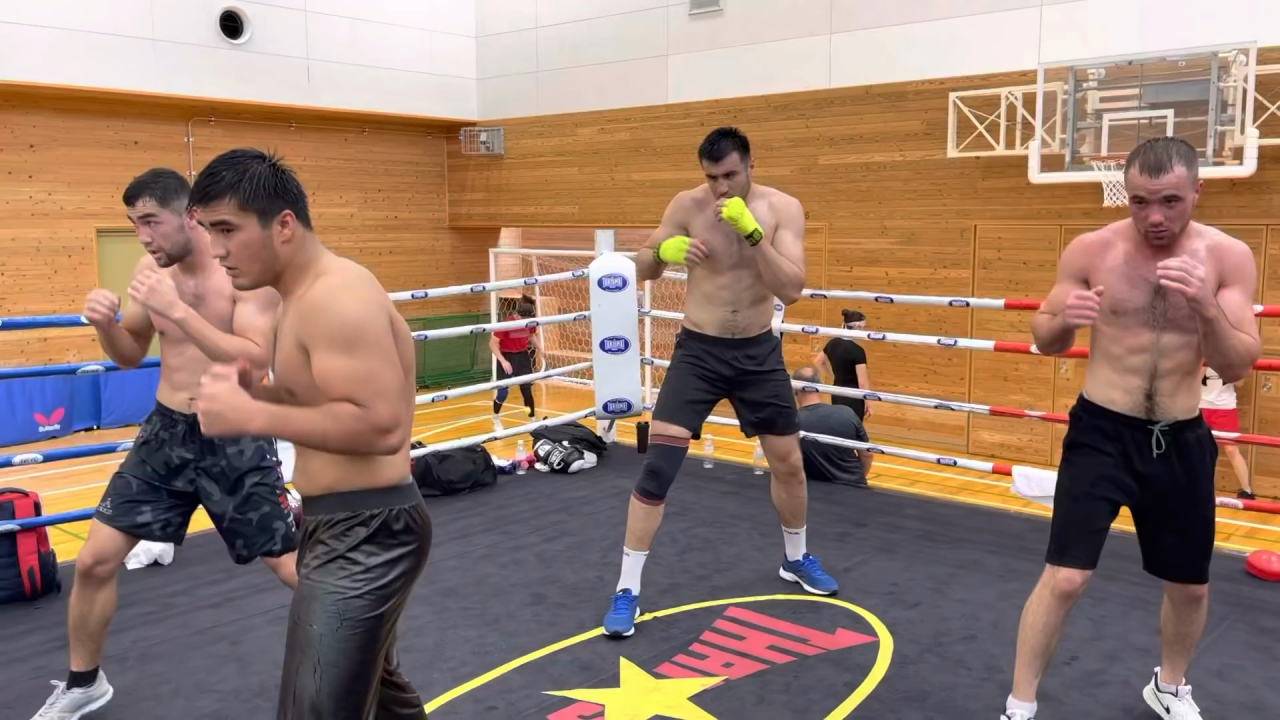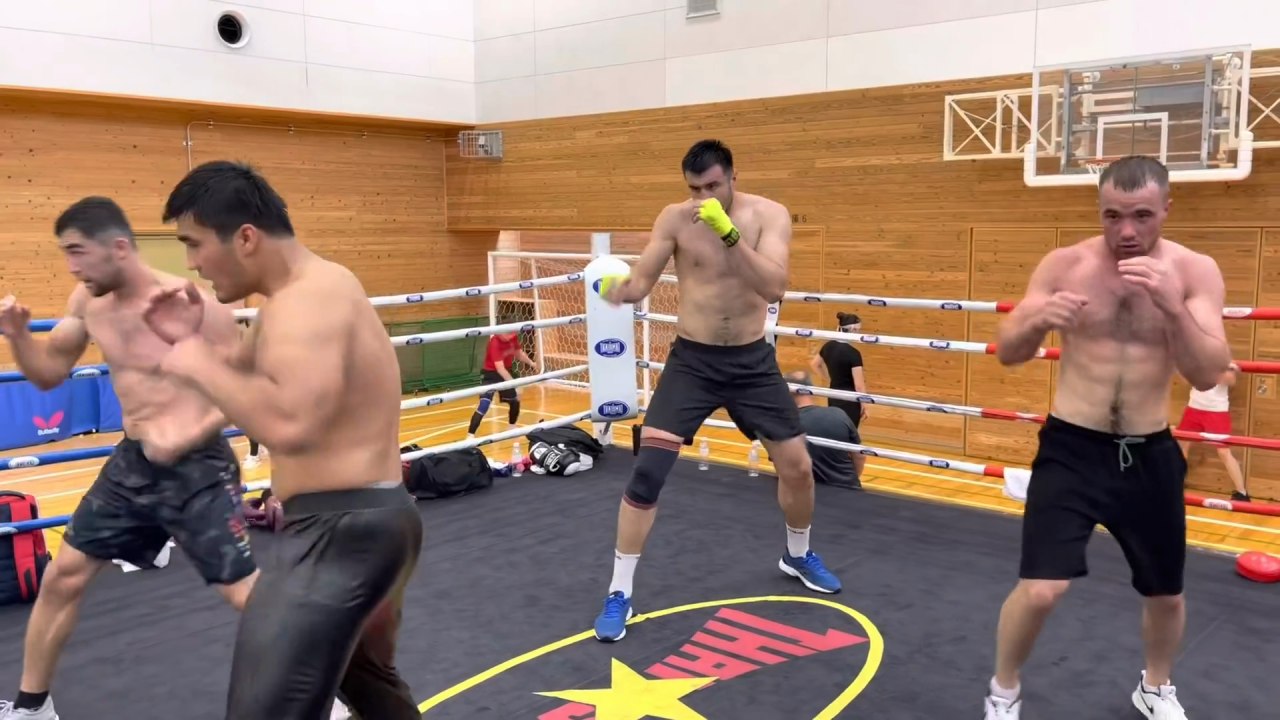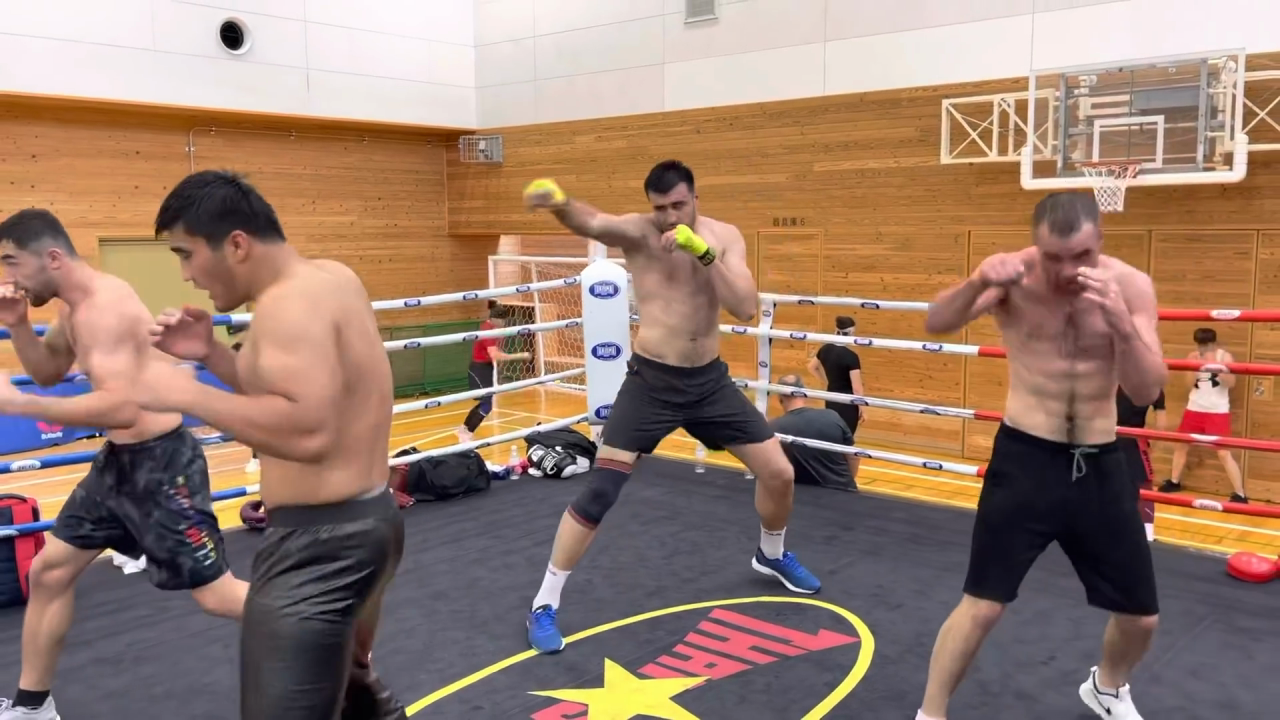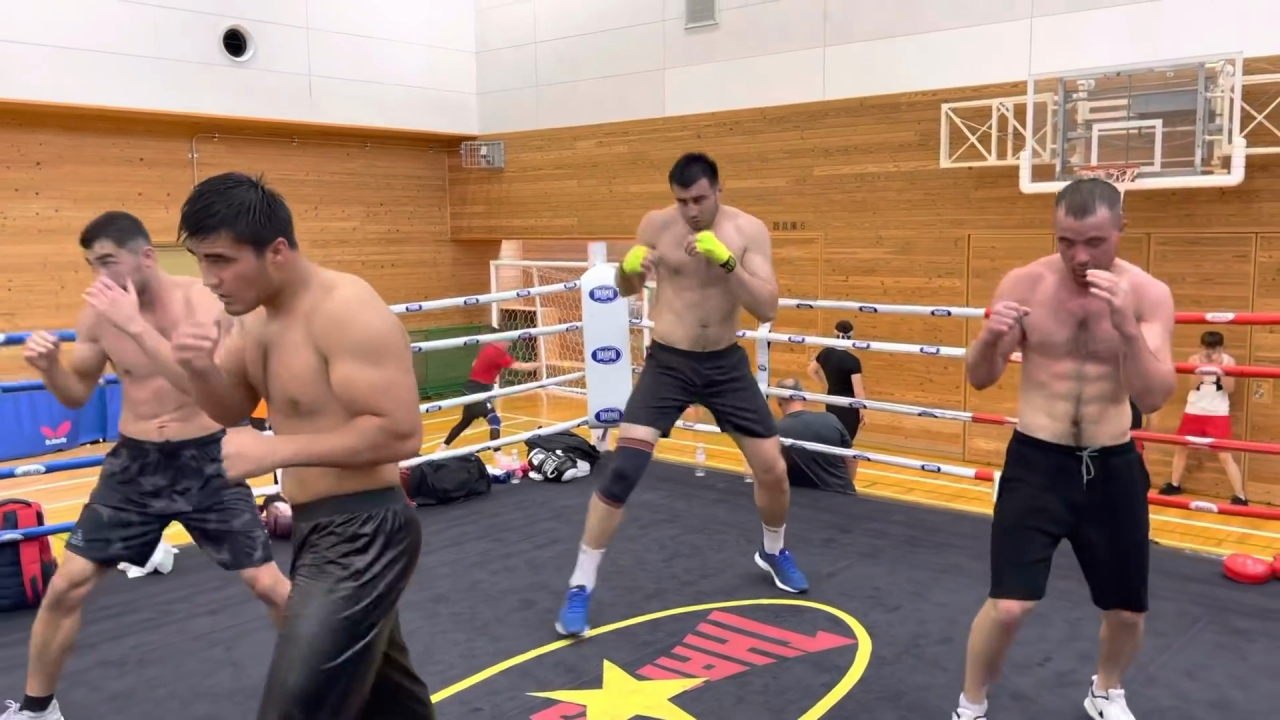
dt=0.3s
person 1, frame 1
left shoulder: (337, 296)
right shoulder: (306, 293)
left elbow: (381, 428)
left wrist: (248, 414)
right wrist: (245, 387)
left hip: (367, 531)
right hip: (348, 524)
person 1, frame 2
left shoulder: (306, 299)
right shoulder: (292, 298)
left elbow: (288, 424)
right elbow: (250, 391)
left wrist: (199, 367)
right wrist: (190, 341)
left hip: (336, 533)
right hip: (372, 521)
person 1, frame 3
left shoulder: (292, 299)
right shoulder: (325, 280)
left elbow: (310, 431)
left wrist: (187, 398)
right wrist: (209, 353)
left hip: (317, 545)
right hip: (361, 525)
person 1, frame 4
left shoulder: (345, 308)
right shoulder: (262, 311)
left elbow: (399, 433)
right elbow: (229, 406)
left wrist: (276, 451)
right wrist: (201, 367)
left hip: (359, 534)
right hip: (331, 530)
person 2, frame 1
left shoulder: (1228, 256)
right shoulder: (1091, 249)
left elbow: (1238, 367)
right elbow: (1043, 342)
left wrist: (1208, 308)
right wrist: (1065, 318)
left hip: (1181, 439)
right hip: (1101, 431)
left knee: (1189, 584)
right knee: (1065, 579)
person 2, frame 2
left shoulder: (1195, 271)
right shoulder: (1064, 265)
left elbow: (1208, 374)
right elbow: (1006, 353)
left wrist: (1170, 306)
right wrist: (1037, 320)
left hip: (1149, 455)
right hip: (1070, 448)
left knee: (1166, 594)
right knee: (1039, 592)
person 2, frame 3
left shoulder: (1132, 286)
right shoulder: (1012, 273)
left elbow: (1148, 390)
right elbow: (938, 325)
left wrist: (1121, 323)
right wrist: (979, 282)
left hip: (1101, 464)
right hip: (1025, 459)
left knee: (1141, 616)
right knee: (983, 607)
person 2, frame 4
left shoulder: (1148, 293)
right shoulder: (1023, 283)
left elbow: (1154, 397)
right elbow: (979, 378)
left wrist: (1126, 326)
right wrist: (991, 335)
left hip: (1112, 467)
right hip: (1035, 462)
left knee: (1128, 611)
right knee: (1008, 608)
person 3, frame 1
right shoulder: (152, 271)
left elbow: (256, 365)
right elbow: (129, 354)
left wrist: (177, 311)
right wrist: (105, 321)
left hip: (237, 439)
right hip: (167, 432)
left knee: (293, 567)
right knee: (94, 561)
person 3, frame 2
left shoulder: (194, 303)
right shoulder: (90, 300)
right elbow: (48, 374)
left wrist: (187, 433)
left hip: (196, 468)
right hip: (133, 464)
left knee: (248, 595)
right knee: (62, 579)
person 3, frame 3
left shoulder: (104, 304)
right shoulder: (78, 304)
left elbow: (118, 408)
right elbow: (56, 367)
left hip: (163, 461)
right hip: (119, 461)
left knee: (218, 596)
right knee: (48, 572)
person 3, frame 4
left shoulder: (199, 300)
right shoulder: (99, 313)
right elbow: (76, 395)
left wrist: (134, 326)
right wrist: (47, 363)
left hip: (205, 461)
right hip: (134, 463)
left knee: (265, 581)
right knee: (65, 587)
person 4, frame 1
left shoulder: (784, 208)
right shoulder: (687, 205)
left elbow: (792, 289)
right elbow: (643, 277)
left wrist: (751, 232)
right wrist: (659, 254)
left hip: (758, 351)
right hip: (698, 350)
left knee: (789, 462)
right knee: (659, 467)
left ankle: (797, 558)
right ankle: (627, 591)
person 4, frame 2
left shoulder: (770, 215)
right shoulder: (674, 219)
left elbow: (774, 287)
right elbow: (641, 283)
left wrist: (728, 232)
right wrist: (619, 287)
left hip: (753, 360)
right hip: (692, 359)
left knee: (797, 467)
right knee: (647, 470)
left ankle: (798, 555)
right ankle: (619, 594)
person 4, frame 3
left shoulder: (725, 236)
right shoulder: (638, 230)
left elbow: (746, 308)
right elbow: (583, 221)
left wrist: (702, 253)
right wrist: (555, 197)
left hip: (709, 379)
right hip: (651, 380)
left knee: (779, 474)
right knee: (599, 490)
left ankle: (772, 556)
right ankle: (544, 604)
person 4, frame 4
left shoulder: (749, 230)
right shoulder: (656, 224)
left elbow: (767, 309)
right elbow: (626, 288)
left wrist: (725, 260)
right wrist: (630, 268)
left hip: (726, 364)
right hip: (667, 363)
left knee: (773, 470)
right knee: (623, 468)
left ankle: (773, 553)
right ankle: (580, 586)
